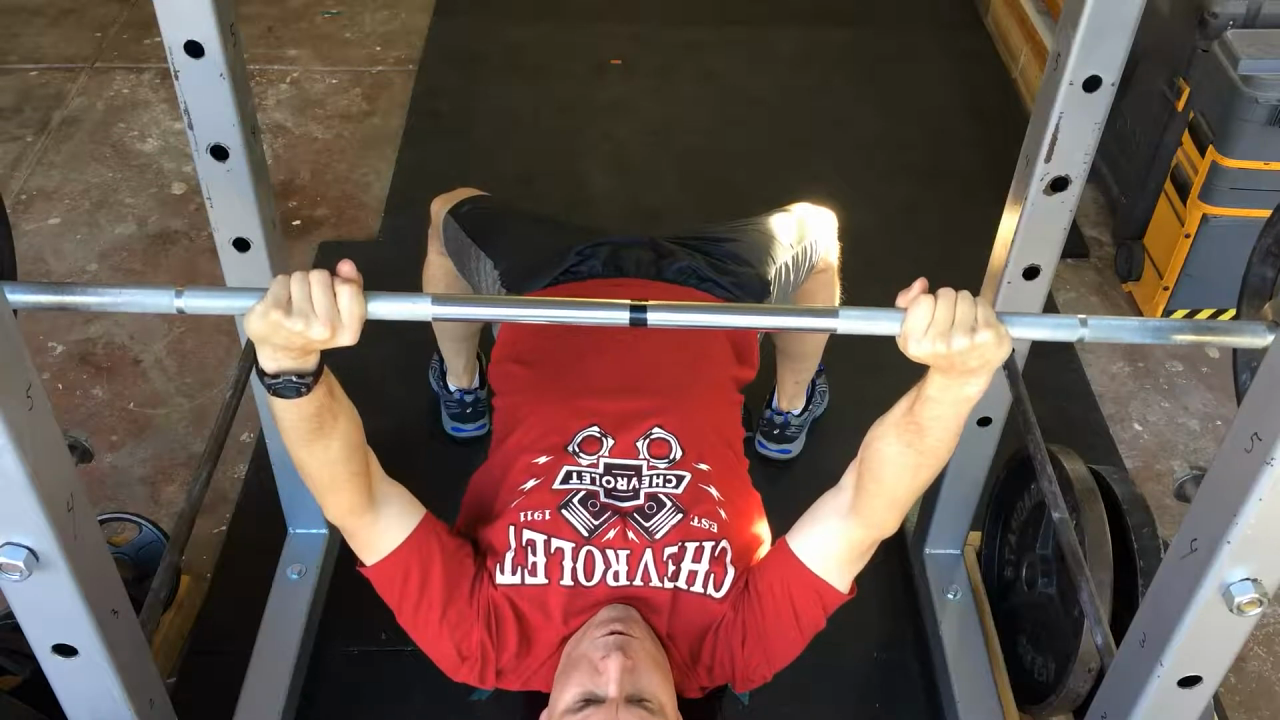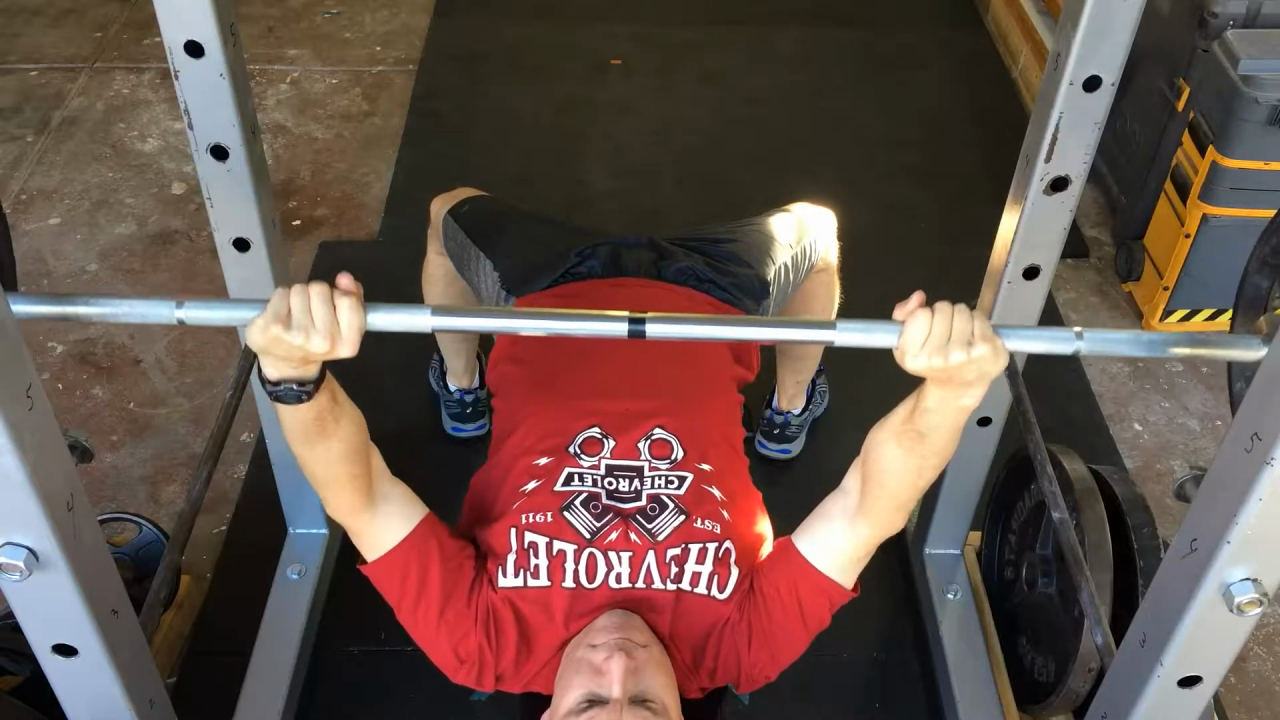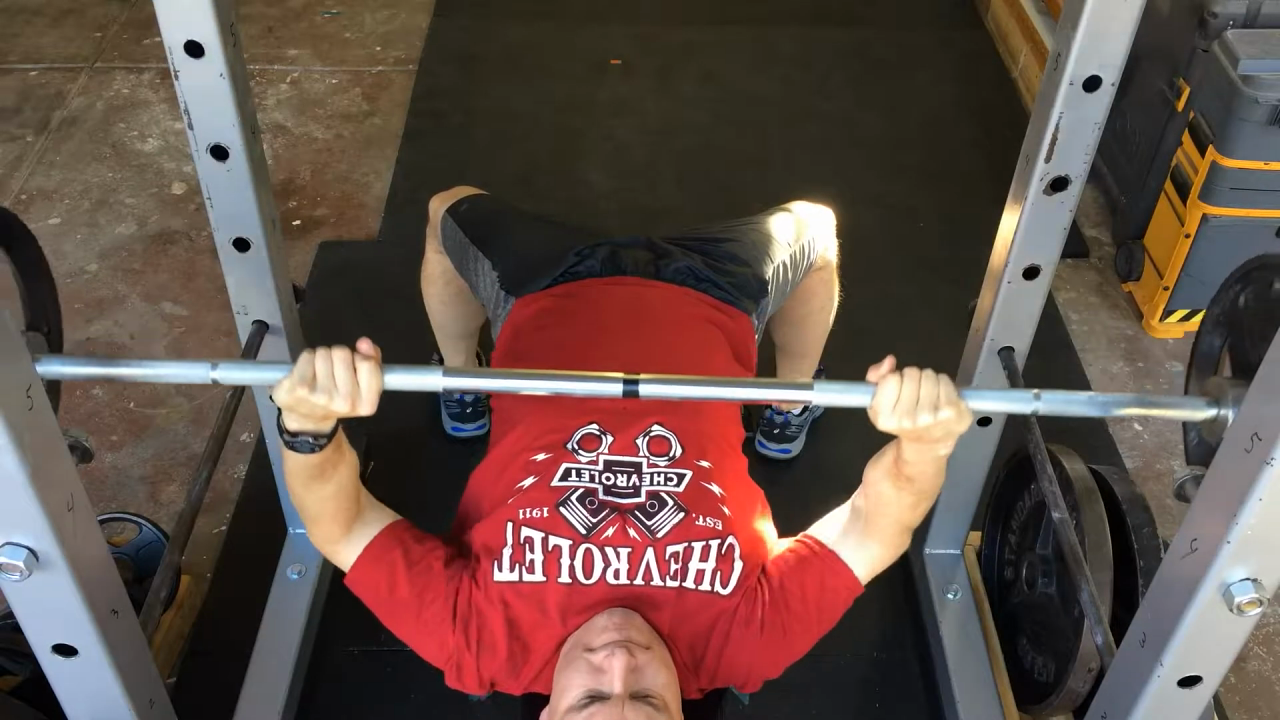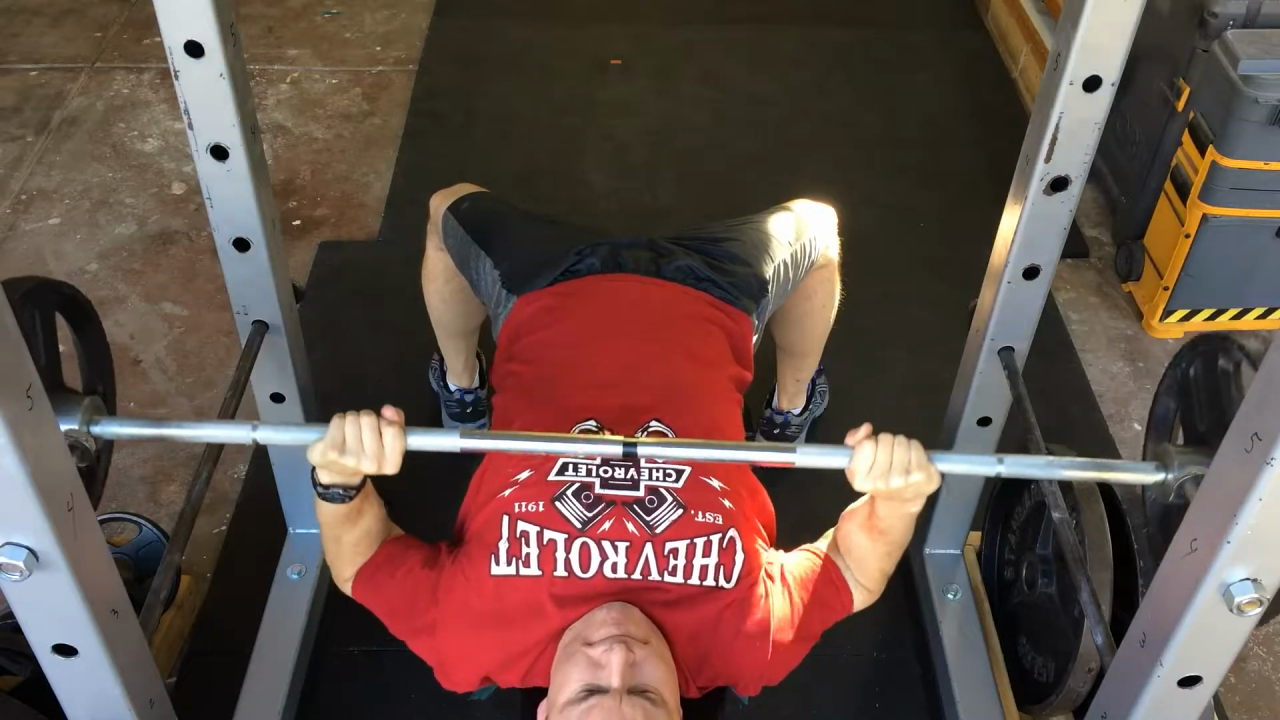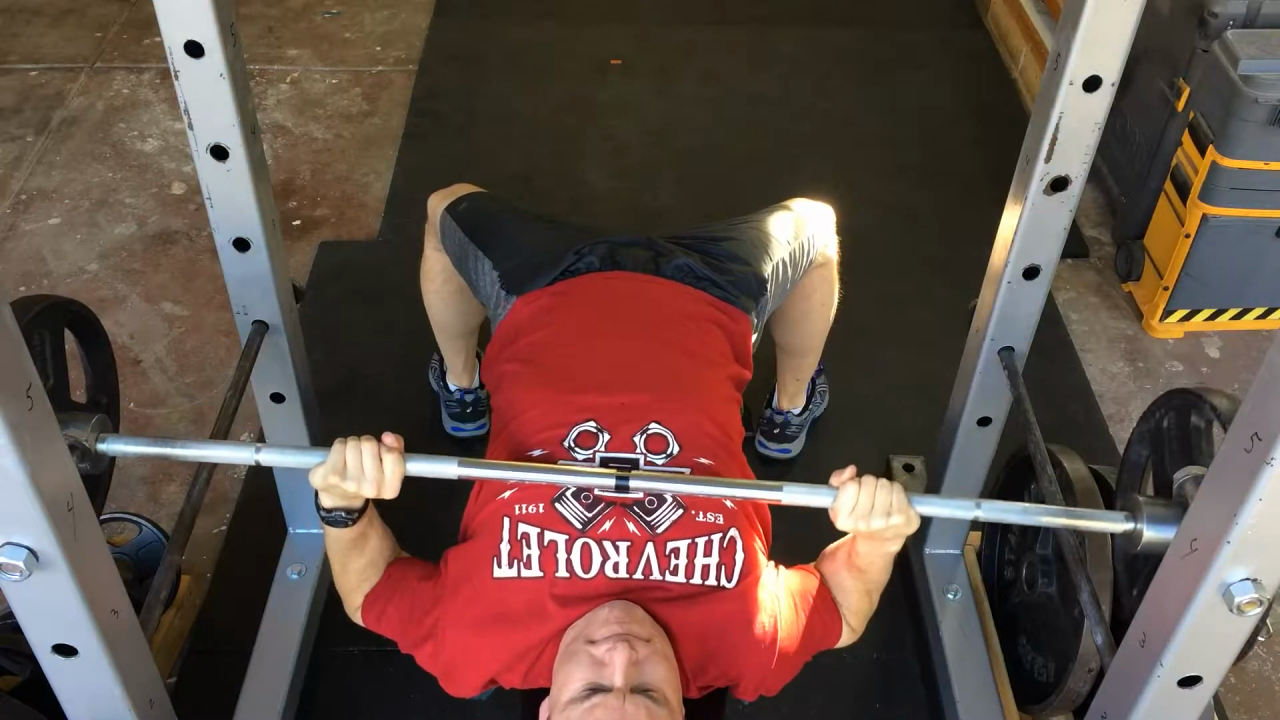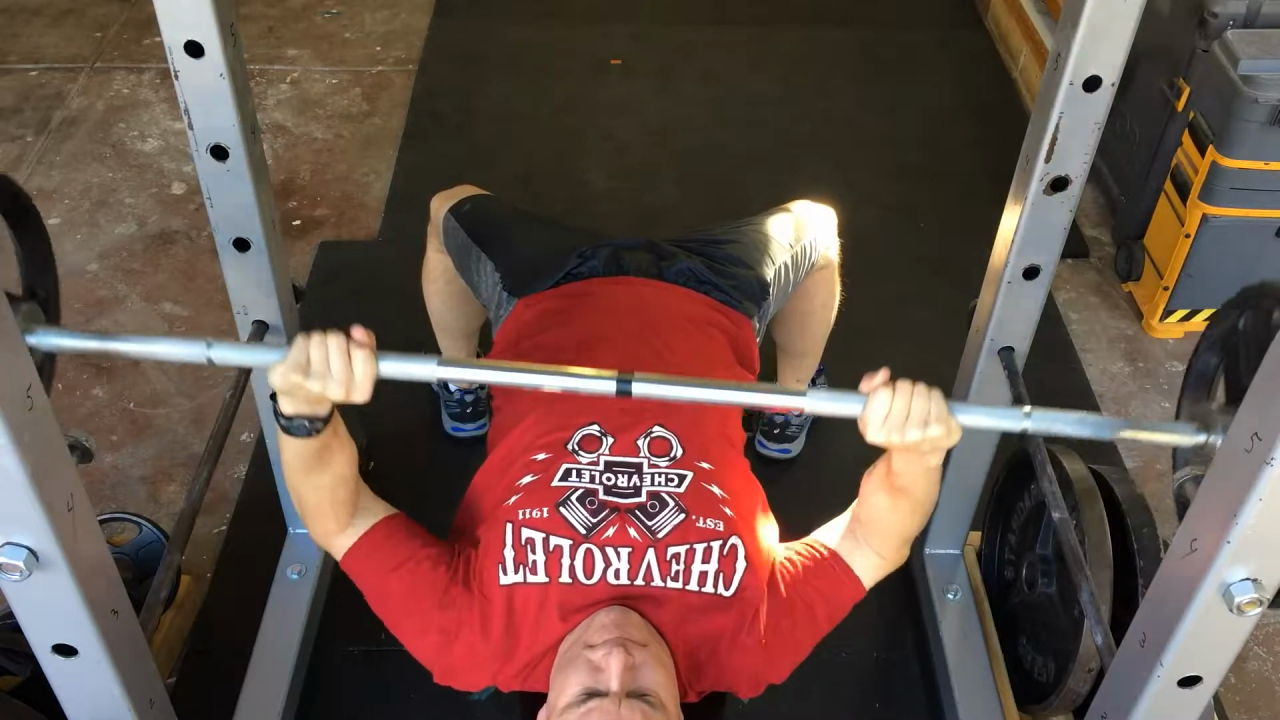
dt=0.5s
person 1, frame 1
left shoulder: (484, 641)
right shoulder: (737, 645)
left elbow: (356, 499)
right elbow: (867, 508)
left wrist: (289, 361)
right wrist: (958, 373)
left knee: (456, 213)
right knee: (812, 226)
person 1, frame 2
left shoulder: (487, 643)
right shoulder: (740, 642)
left elbow: (360, 498)
right elbow: (872, 506)
left wrist: (292, 370)
right wrist: (955, 383)
left knee: (454, 212)
right knee: (812, 227)
person 1, frame 3
left shoulder: (481, 642)
right shoulder: (743, 639)
left elbow: (342, 527)
right elbow: (875, 527)
left wrist: (309, 426)
right wrist: (925, 441)
left knee: (455, 210)
right knee: (811, 226)
person 1, frame 4
left shoulder: (472, 636)
right shoulder: (745, 641)
left elbow: (358, 559)
right elbow: (859, 570)
left wrist: (339, 480)
right wrist: (896, 498)
left knee: (453, 208)
right knee: (812, 222)
person 1, frame 5
left shoulder: (474, 640)
right shoulder: (743, 645)
left elbow: (367, 595)
right elbow: (847, 606)
left wrist: (344, 504)
right wrist: (876, 537)
left knee: (451, 207)
right knee: (809, 222)
person 1, frame 6
left shoulder: (473, 641)
right shoulder: (745, 643)
left elbow: (340, 517)
right elbow: (876, 538)
left wrist: (305, 409)
right wrist: (918, 449)
left knee: (456, 208)
right knee: (811, 224)
